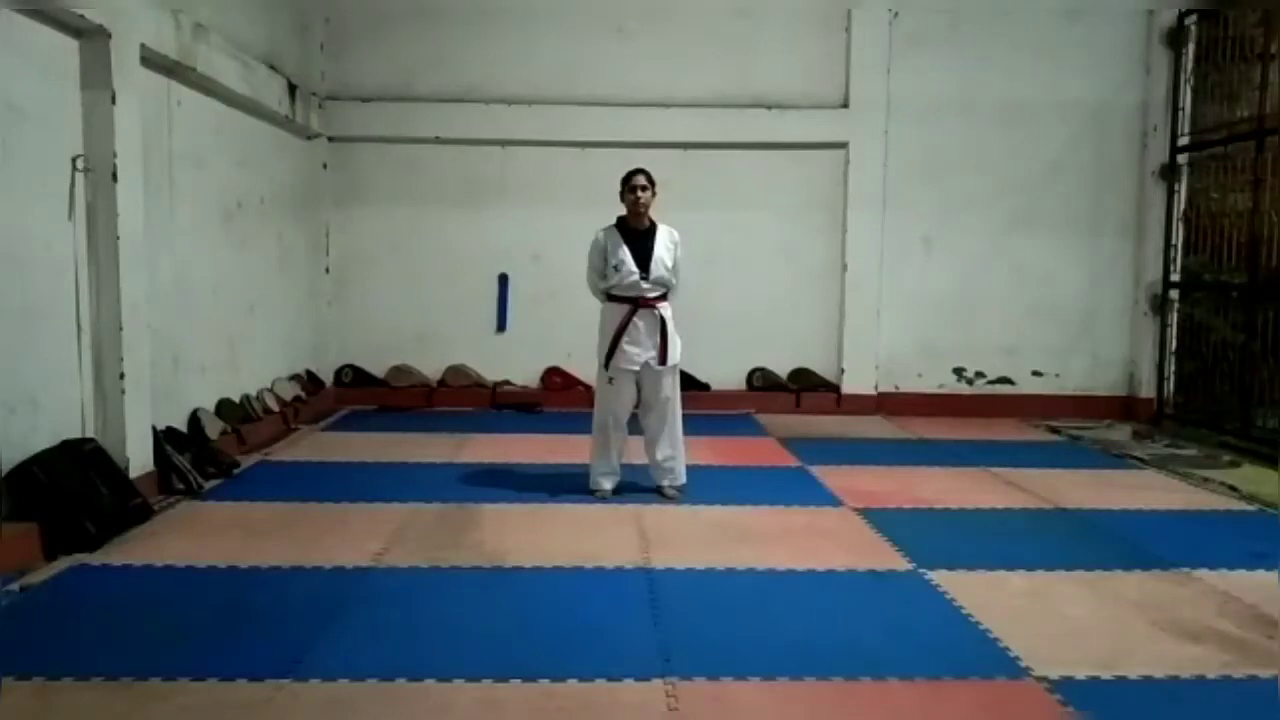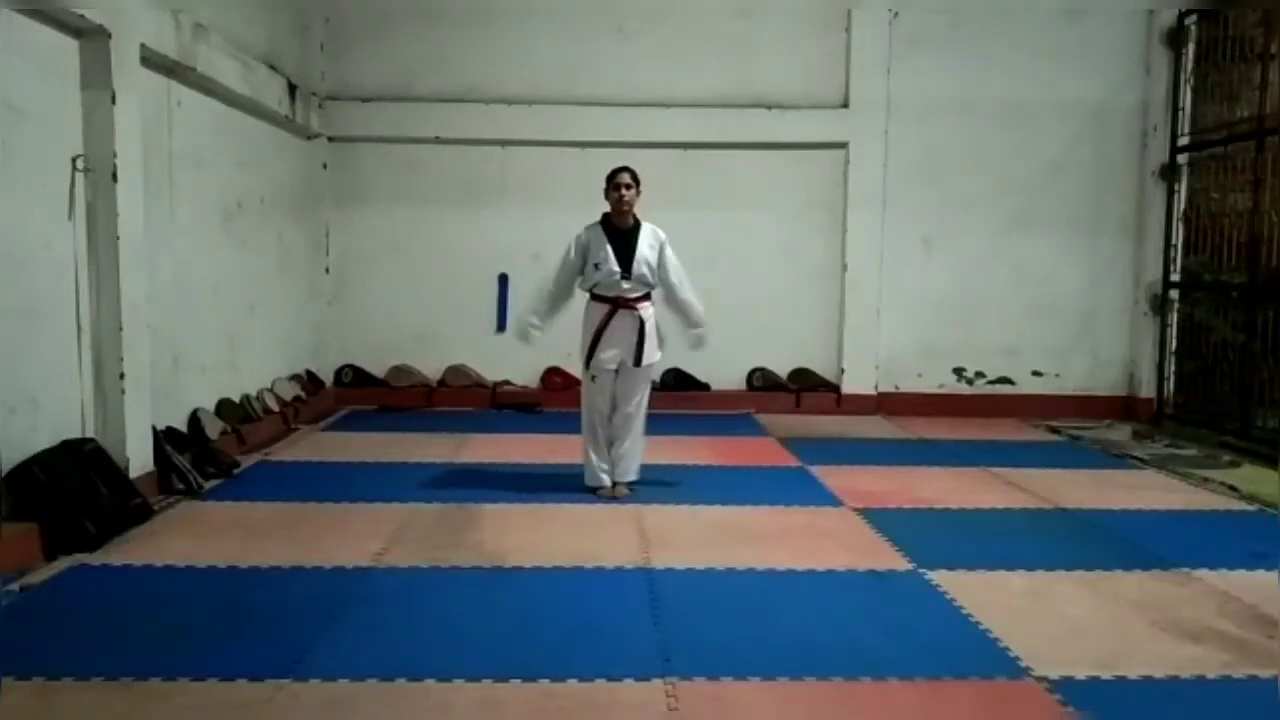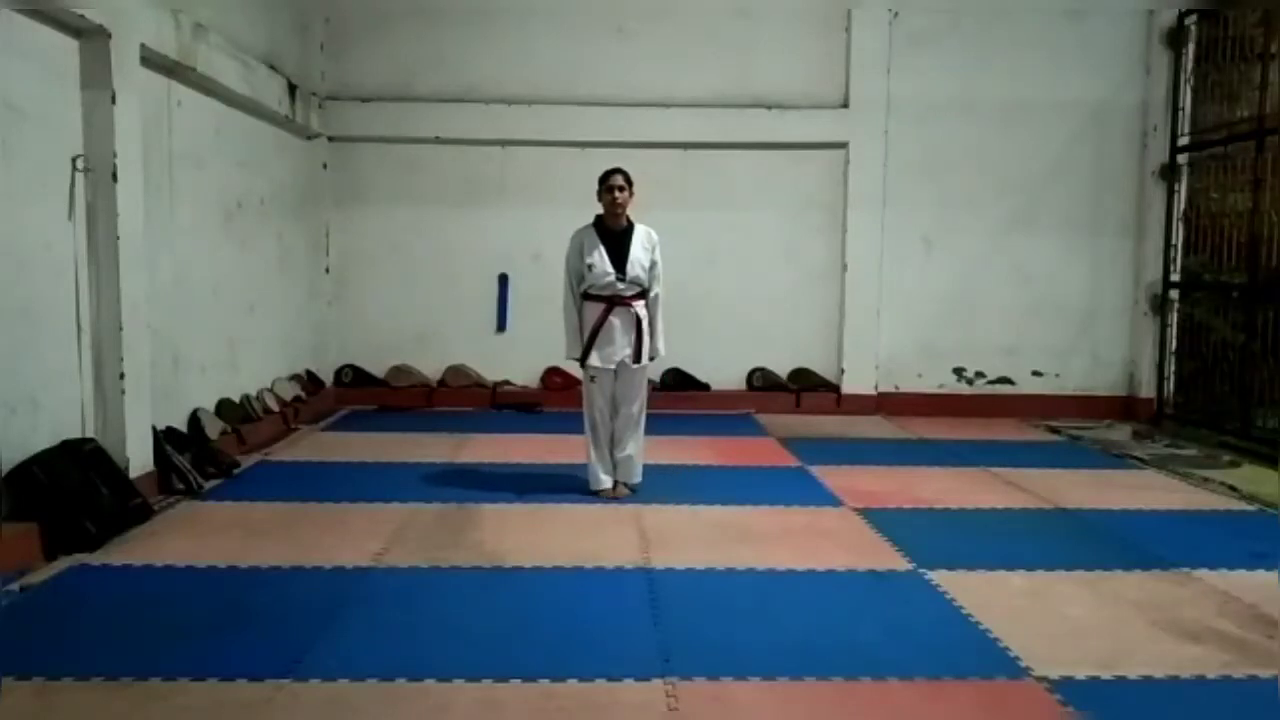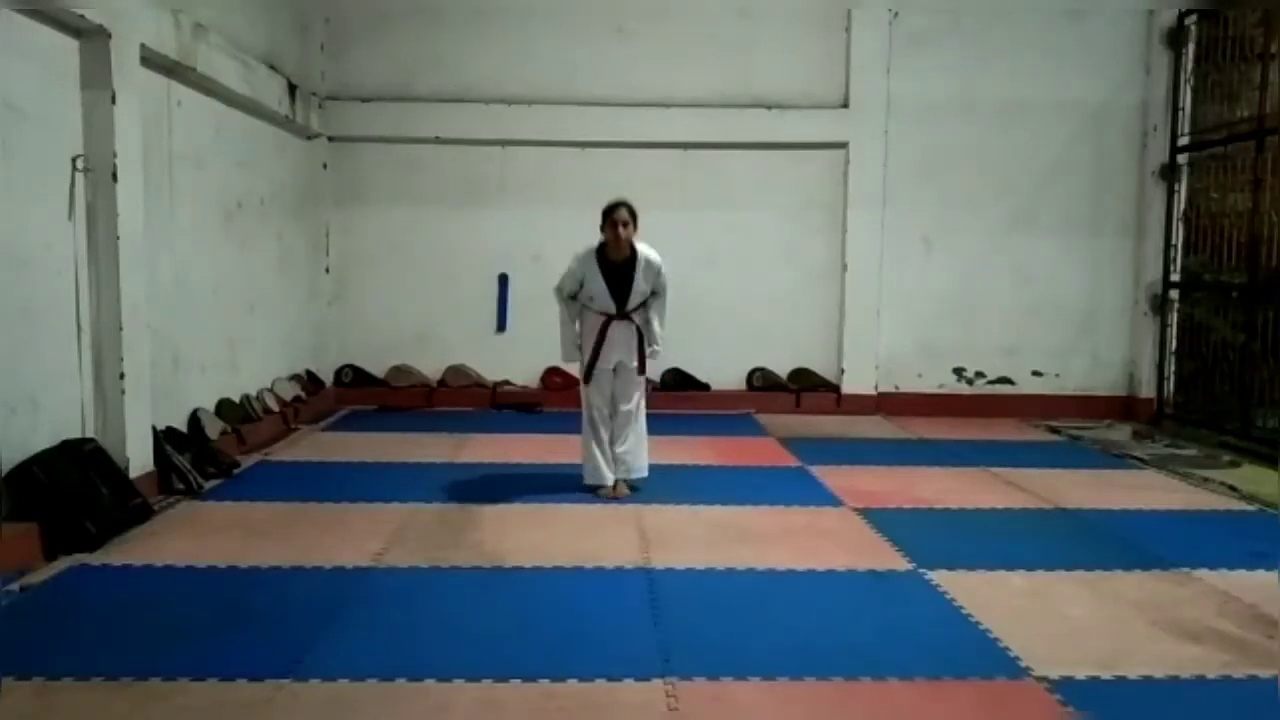
dt=0.7s
person 1, frame 1
left shoulder: (670, 238)
right shoulder: (605, 238)
right elbow: (596, 283)
left wrist: (651, 308)
right wrist: (626, 307)
left hip: (658, 327)
right hip: (619, 326)
left knee: (663, 407)
right knee: (612, 408)
left ankle: (668, 476)
right ankle: (604, 478)
person 1, frame 2
left shoulder: (655, 237)
right shoulder: (589, 237)
left elbow: (674, 283)
right elbow: (563, 280)
left wrist: (695, 323)
right wrist: (535, 320)
left hip: (639, 325)
right hip: (601, 324)
left knee: (631, 409)
right knee: (597, 407)
left ankle: (623, 475)
right ankle: (600, 475)
person 1, frame 3
left shoulder: (647, 238)
right shoulder: (582, 238)
left elbow: (654, 292)
right elbow: (572, 293)
left wrist: (655, 341)
right wrist: (575, 343)
left hip: (634, 328)
right hip: (597, 328)
left knee: (630, 407)
right knee: (599, 408)
left ankle: (625, 475)
right ankle: (603, 478)
person 1, frame 4
left shoulder: (650, 261)
right shoulder: (585, 262)
left elbow: (658, 295)
right elbow: (564, 295)
left wrist: (653, 337)
right wrist: (571, 343)
left hip: (632, 334)
right hip: (596, 335)
left knee: (630, 405)
right knee: (597, 406)
left ankle: (625, 474)
right ankle: (603, 476)
